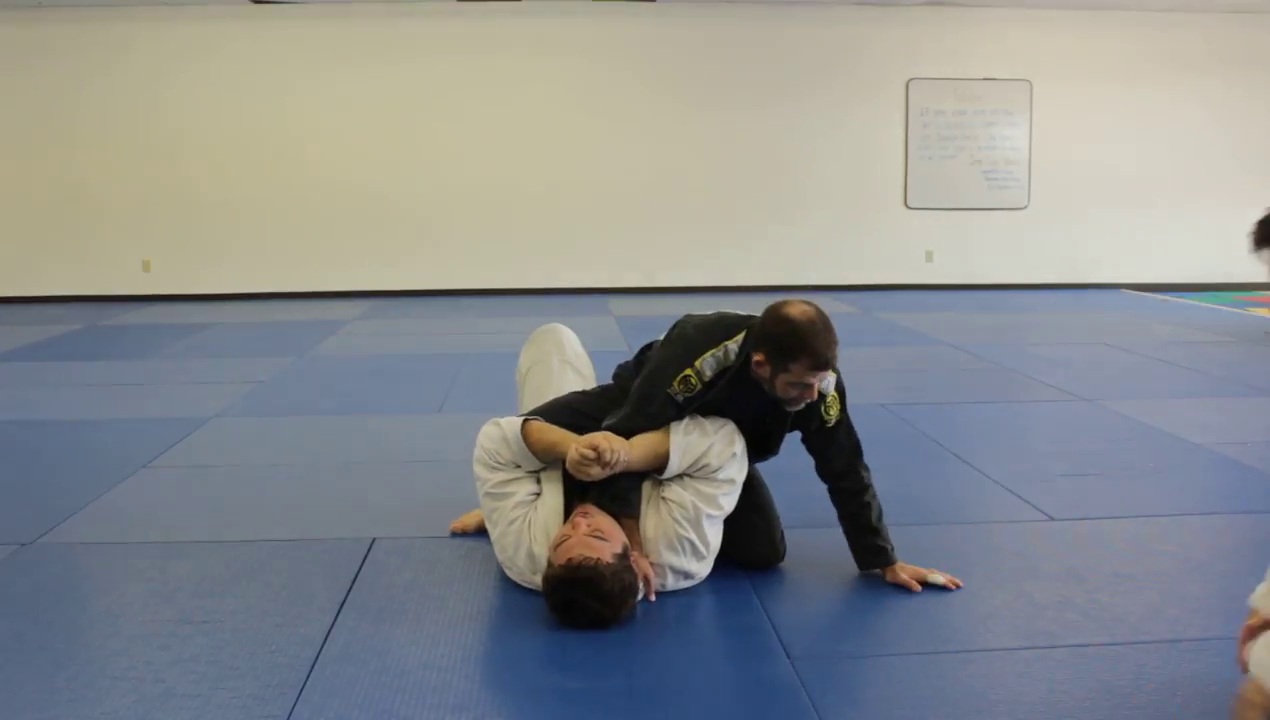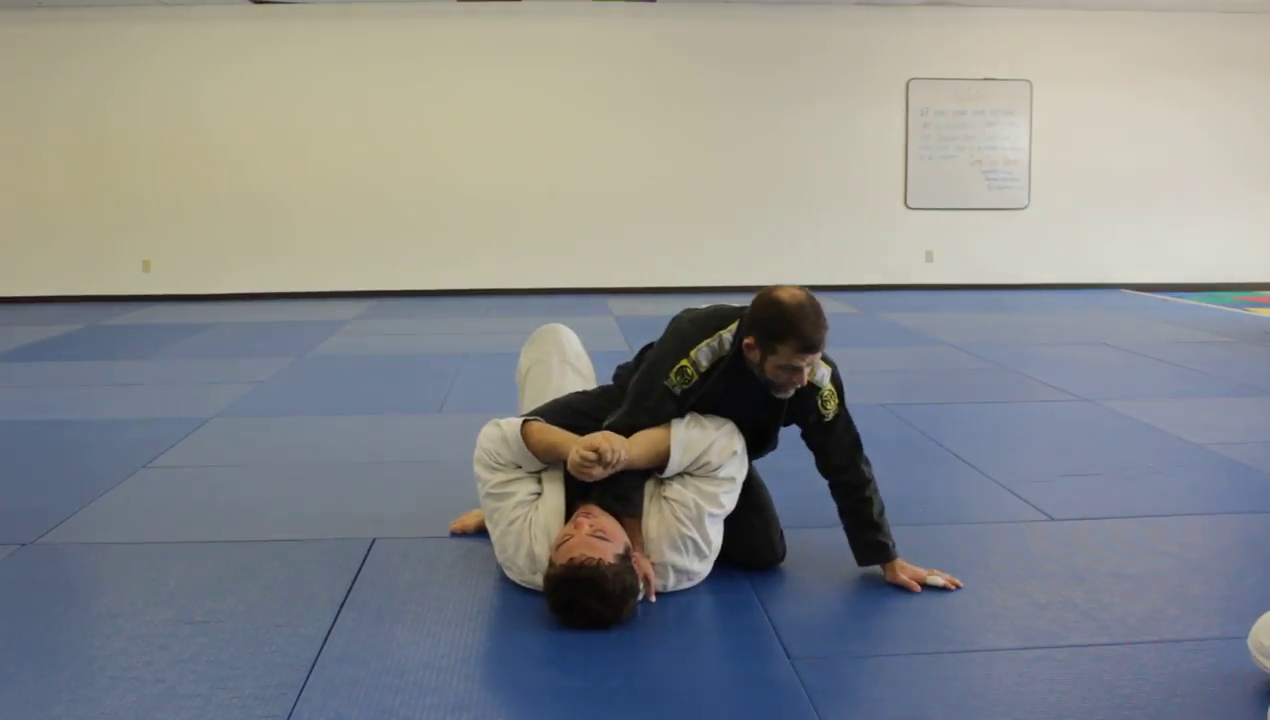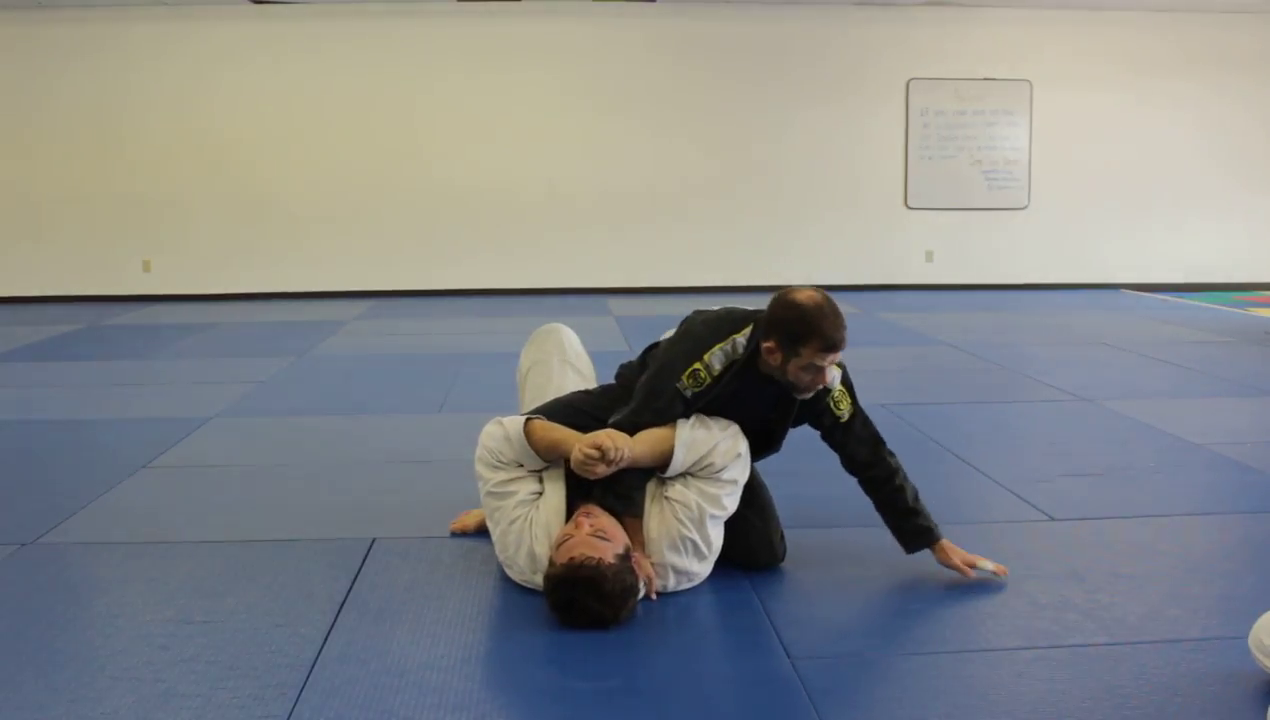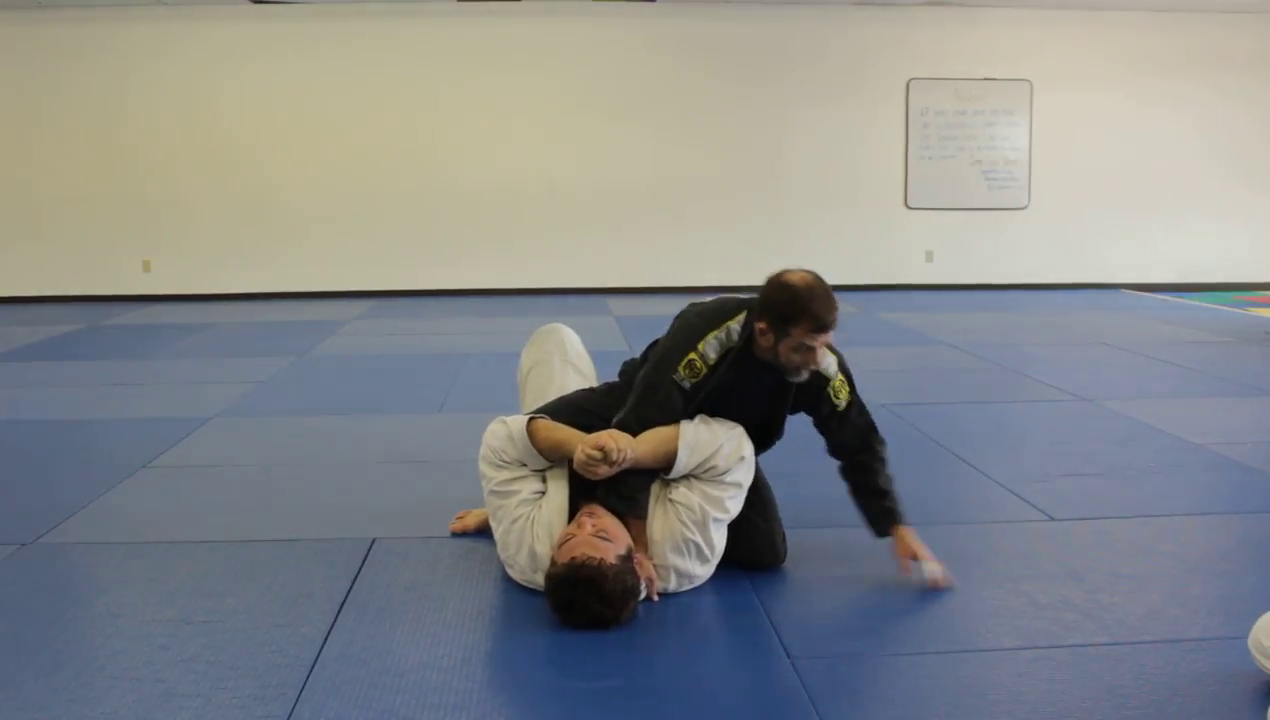
dt=0.4s
person 1, frame 1
left shoulder: (818, 384)
right shoulder: (696, 351)
left elbow: (846, 474)
right elbow: (627, 443)
left wrist: (886, 561)
right hip: (640, 412)
left knee: (763, 552)
person 1, frame 2
left shoulder: (814, 375)
right shoulder: (691, 345)
left elbow: (846, 467)
right elbow: (629, 441)
left wrist: (888, 557)
right hip: (642, 415)
left knee: (764, 552)
person 1, frame 3
left shoulder: (824, 379)
right shoulder: (703, 345)
left elbow: (872, 460)
right elbow: (636, 438)
left wrist: (935, 541)
right hip: (645, 412)
left knee: (762, 551)
person 1, frame 4
left shoulder: (822, 367)
right shoulder: (700, 336)
left elbow: (858, 448)
right elbow: (636, 434)
left wrist: (897, 528)
left knee: (764, 554)
person 2, frame 1
left shoulder: (523, 551)
right shoulder: (680, 556)
left elbow: (495, 441)
right elbow: (723, 441)
left wrist: (572, 446)
right wrist: (623, 458)
left knee: (553, 337)
person 2, frame 2
left shoulder: (525, 552)
right shoulder: (680, 554)
left elbow: (495, 441)
right elbow: (721, 441)
left wrist: (573, 447)
right wrist: (625, 455)
left knee: (554, 337)
person 2, frame 3
left shoulder: (525, 551)
right shoulder: (679, 556)
left elbow: (496, 441)
right elbow: (726, 443)
left wrist: (576, 445)
right wrist: (628, 454)
left knee: (554, 337)
person 2, frame 4
left shoulder: (527, 552)
right shoulder: (683, 557)
left elbow: (502, 439)
right elbow: (730, 444)
left wrist: (579, 445)
right wrist: (632, 454)
left knee: (554, 337)
